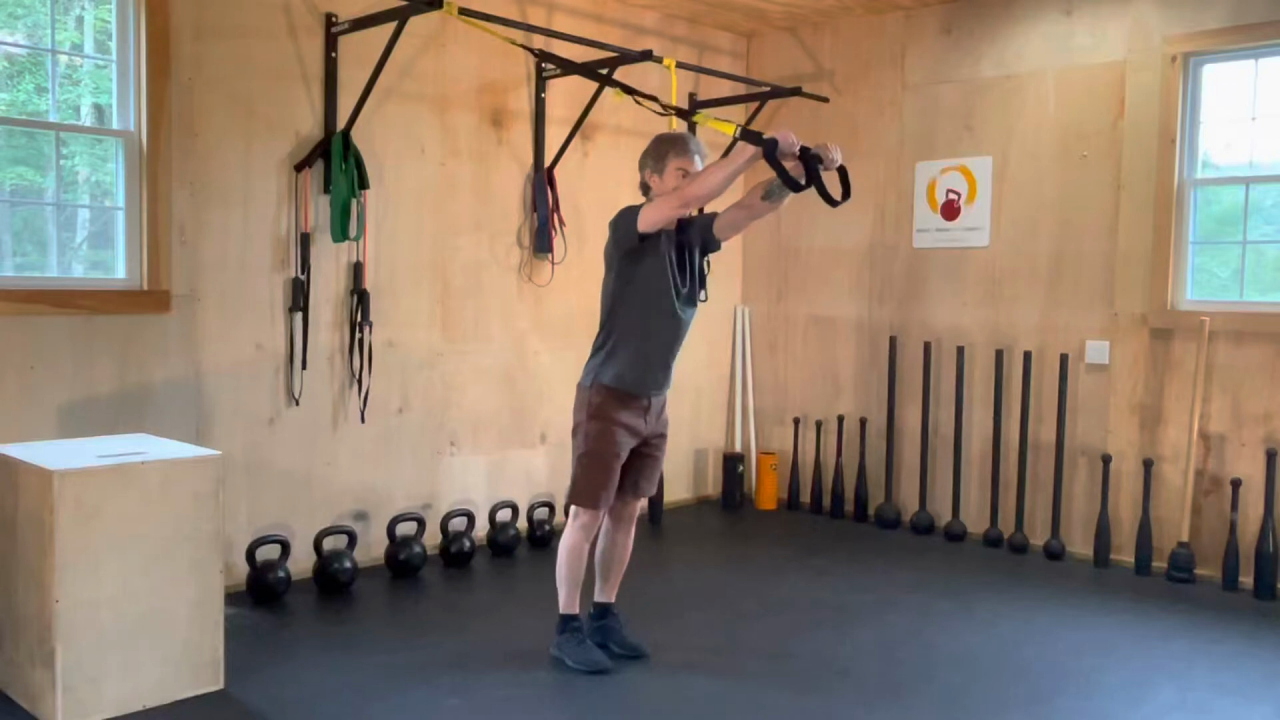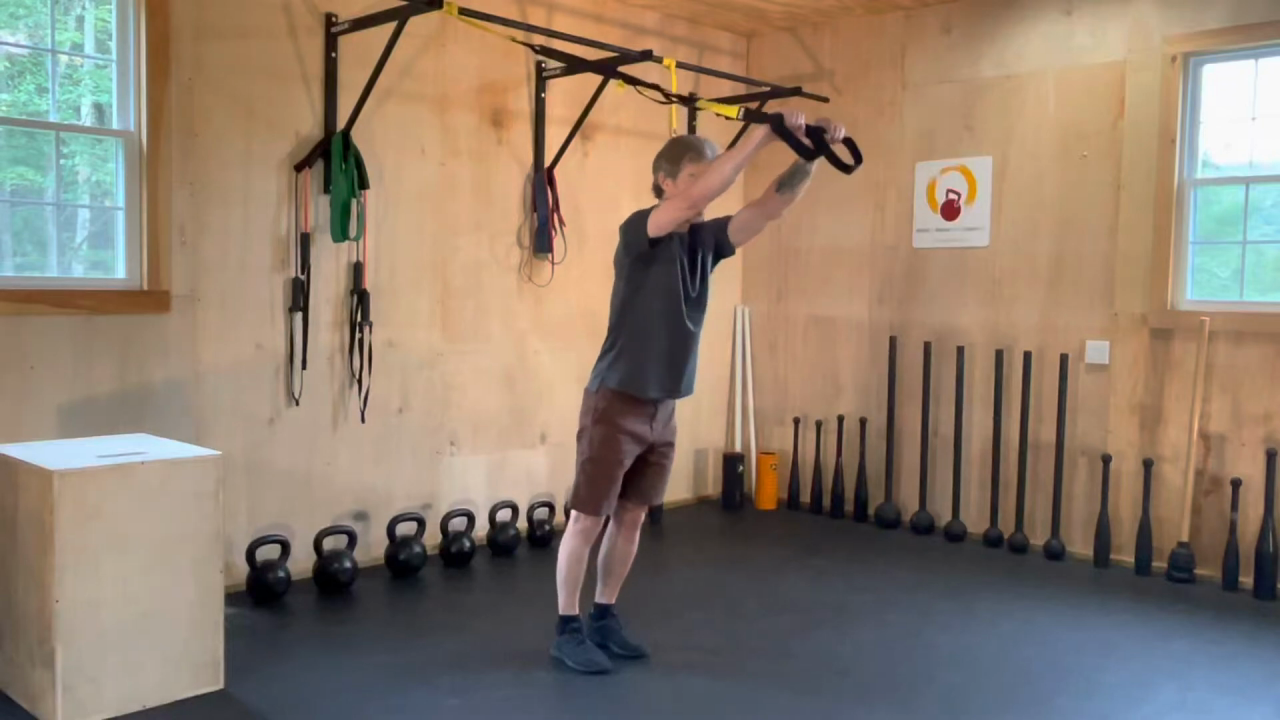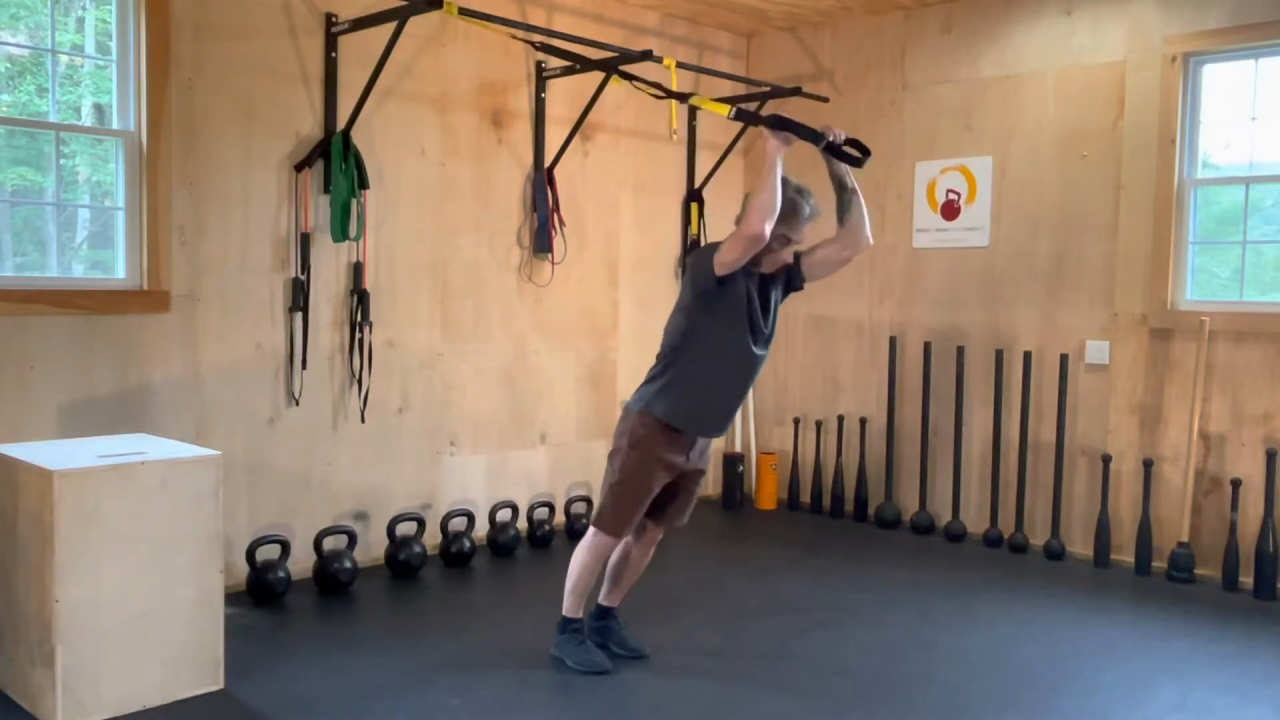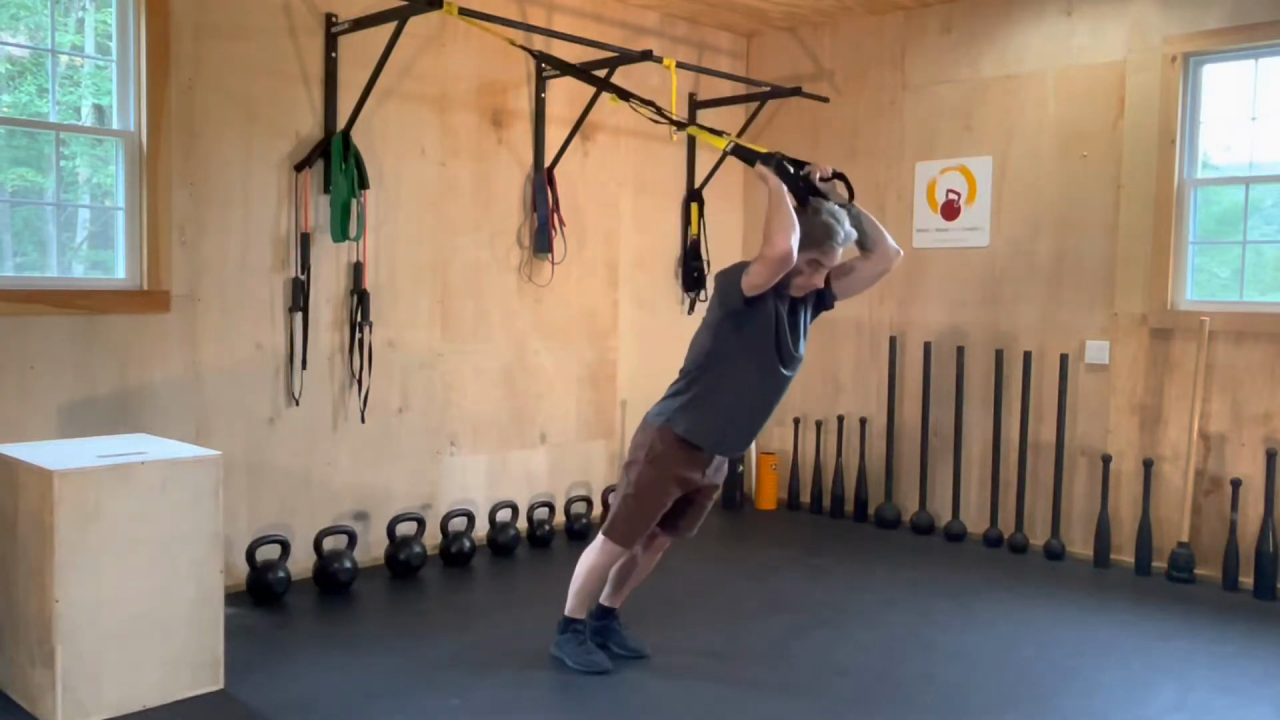
dt=0.7s
person 1, frame 1
left shoulder: (693, 235)
right shoulder: (629, 226)
left elbow: (754, 206)
right elbow: (689, 197)
left wrist: (802, 167)
right wrist: (755, 149)
left hip: (653, 402)
right hip: (607, 398)
left knee: (625, 513)
right knee: (587, 516)
left ankle: (603, 618)
right ankle: (567, 629)
person 1, frame 2
left shoulder: (705, 238)
right shoulder: (640, 231)
left elbow: (769, 206)
right elbow: (697, 199)
left wrist: (809, 156)
right wrist: (758, 138)
left hip: (662, 408)
right hip: (615, 403)
left knee: (631, 518)
right knee: (588, 519)
left ankle: (603, 619)
right ankle: (566, 630)
person 1, frame 3
left shoulder: (779, 276)
right shoulder: (709, 265)
left elbow: (855, 240)
right elbow: (752, 232)
left wrist: (839, 168)
right wrist: (775, 154)
left hip: (699, 439)
right hip: (653, 429)
left knee: (648, 534)
right knee: (608, 532)
left ankle: (604, 620)
right ankle: (568, 630)
person 1, frame 4
left shoulder: (808, 297)
right shoulder: (738, 286)
left elbow: (885, 255)
right elbow: (778, 252)
left wrist: (835, 198)
right wrist: (775, 184)
left hip: (714, 455)
right hip: (670, 442)
left knee: (655, 542)
right knee: (616, 541)
left ankle: (604, 620)
right ankle: (569, 631)
